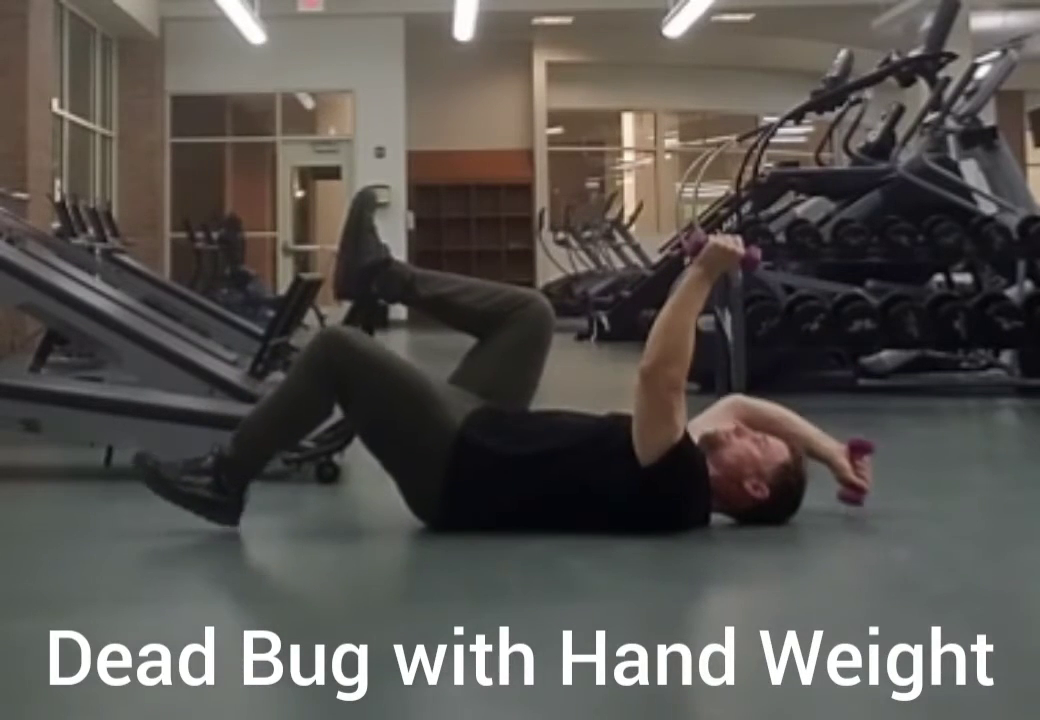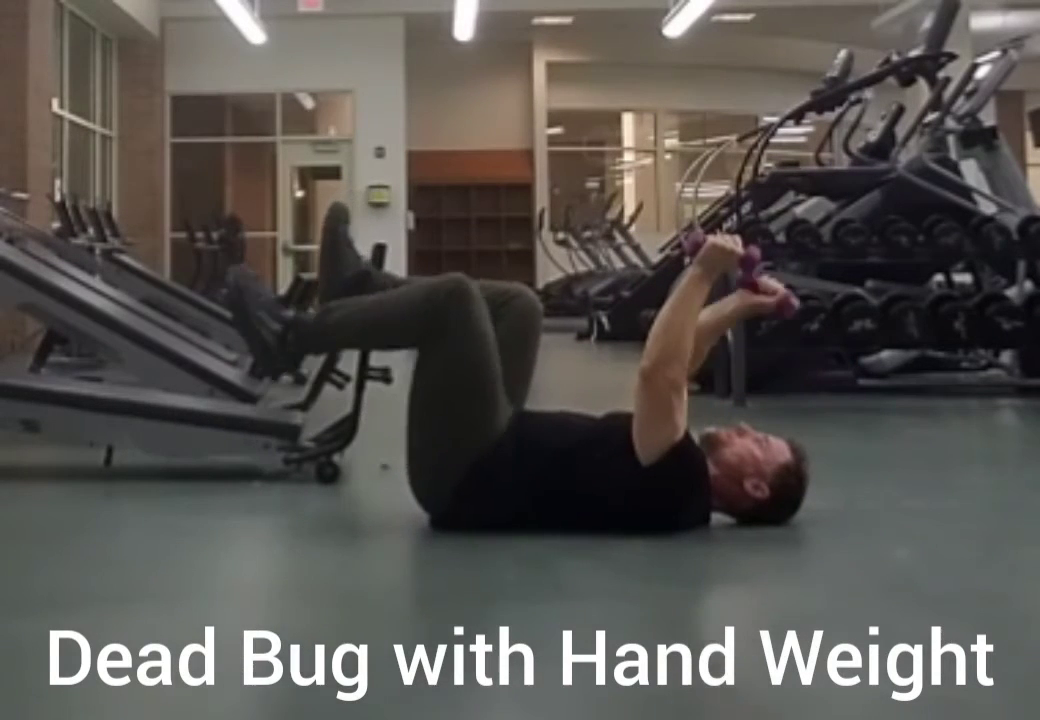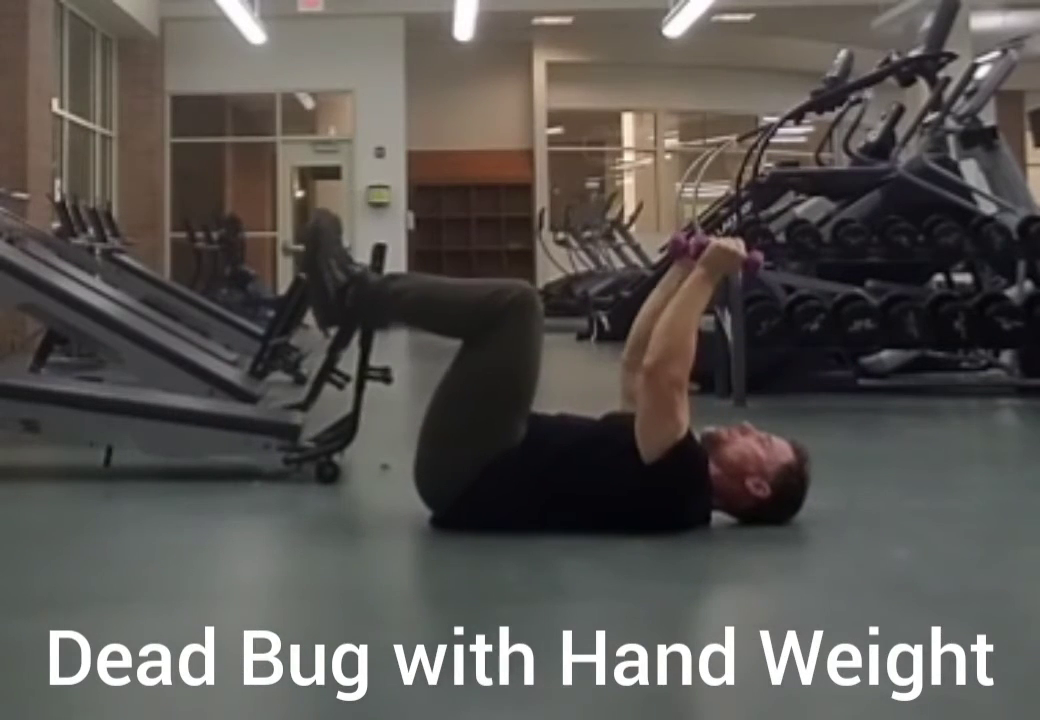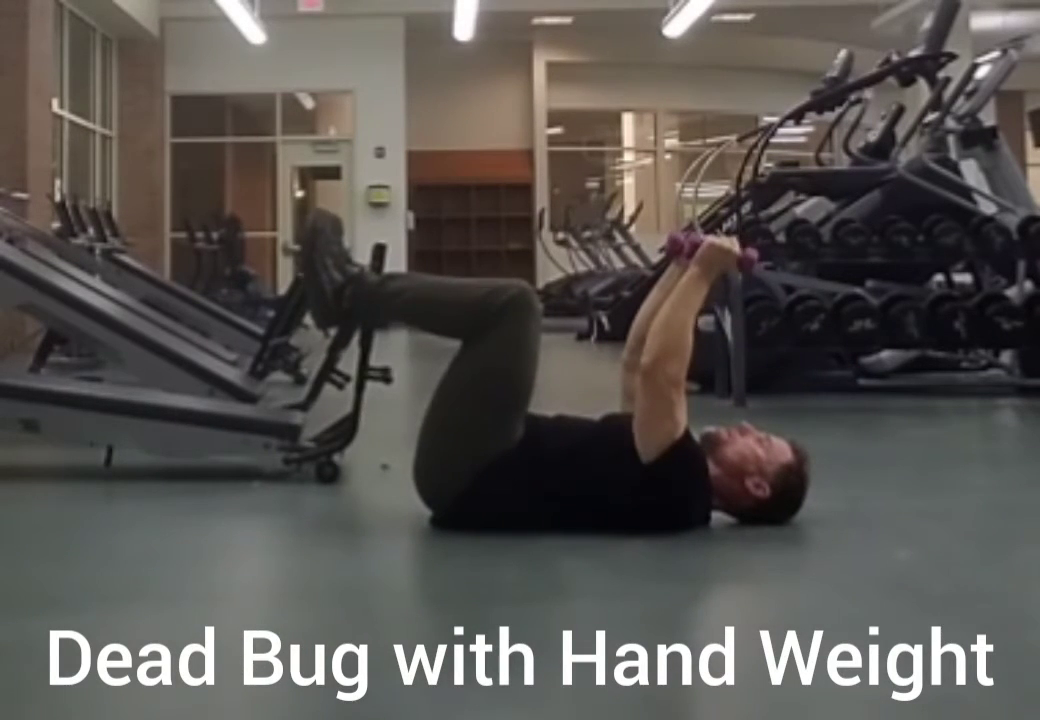
dt=0.5s
person 1, frame 1
left shoulder: (676, 490)
right shoulder: (694, 474)
left elbow: (658, 375)
right elbow: (739, 402)
left wrist: (701, 274)
right wrist: (832, 450)
left hip: (458, 469)
right hip: (486, 436)
left knee: (338, 348)
right knee: (530, 310)
left ankle: (224, 479)
right ankle: (382, 276)
person 1, frame 2
left shoulder: (668, 489)
right shoulder: (689, 468)
left elbow: (661, 373)
right elbow: (677, 365)
left wrist: (702, 278)
right wrist: (744, 306)
left hip: (471, 477)
right hip: (496, 456)
left knee: (455, 298)
right knee: (518, 306)
left ankle: (289, 337)
right ankle: (367, 284)
person 1, frame 3
left shoulder: (680, 486)
right shoulder: (675, 461)
left elbow: (663, 374)
right elbow: (637, 362)
left wrist: (707, 277)
right wrist: (683, 269)
left hip: (468, 479)
right hip: (481, 472)
left knee: (515, 304)
right knee: (511, 309)
left ankle: (354, 294)
right ankle: (358, 293)
person 1, frame 4
left shoulder: (680, 486)
right shoulder: (674, 460)
left elbow: (658, 372)
right elbow: (637, 361)
left wrist: (702, 275)
right wrist: (680, 268)
left hip: (467, 479)
right hip: (476, 470)
left knee: (512, 303)
right knee: (501, 311)
left ankle: (353, 293)
right ankle: (352, 299)
